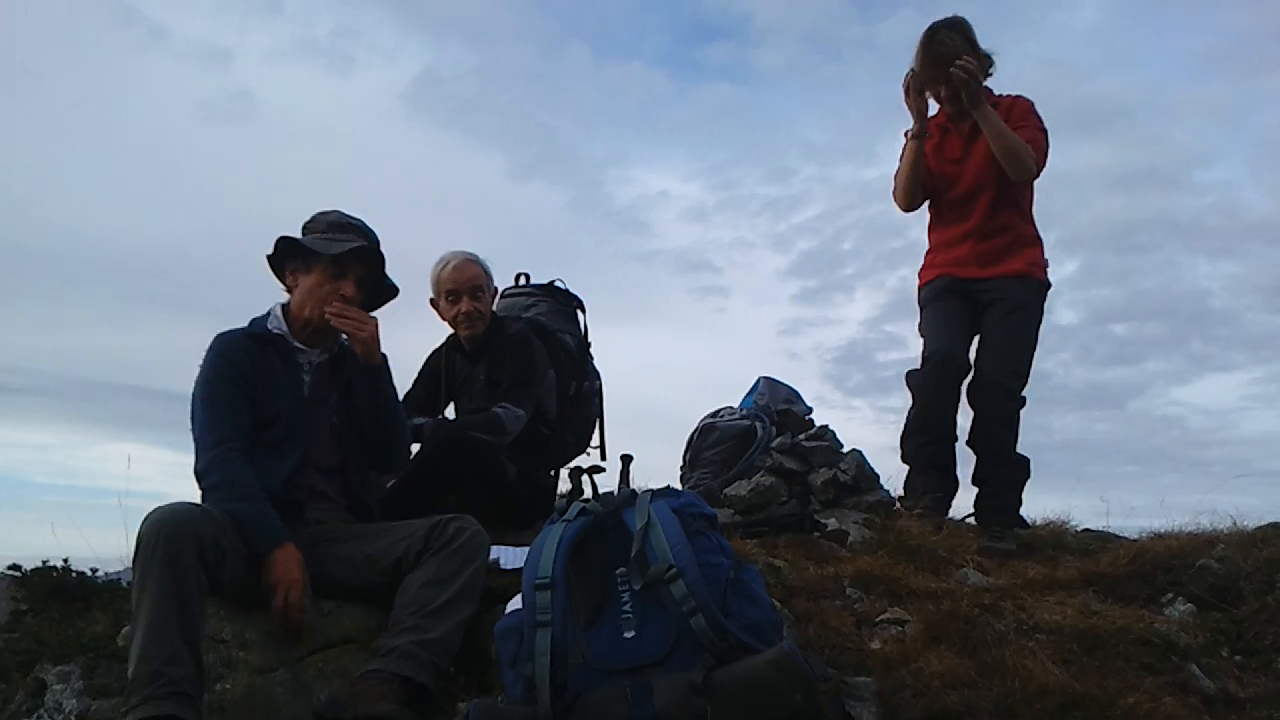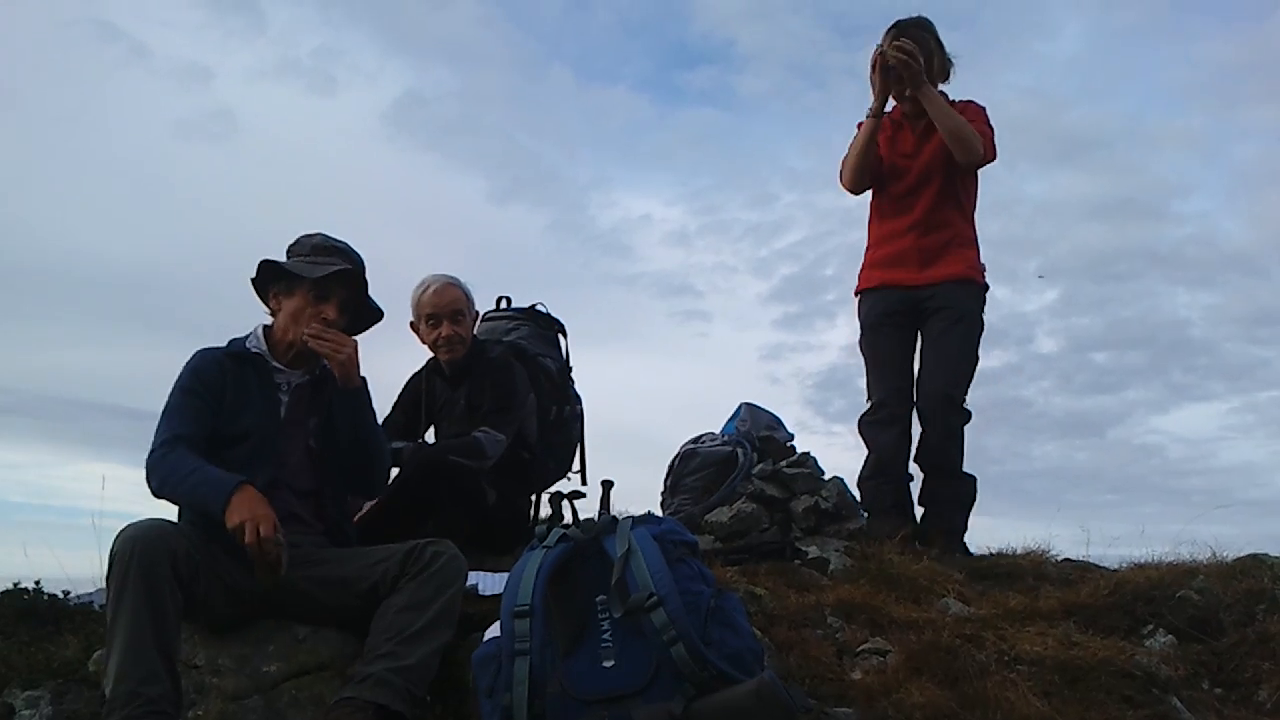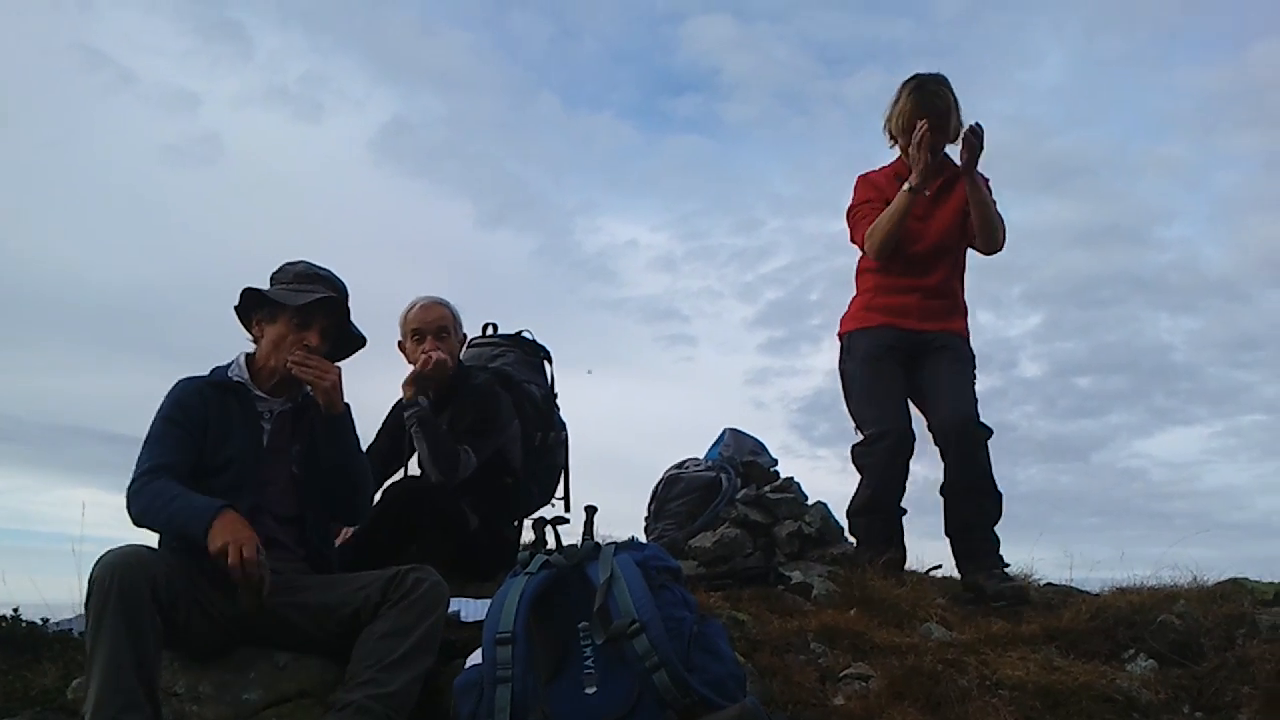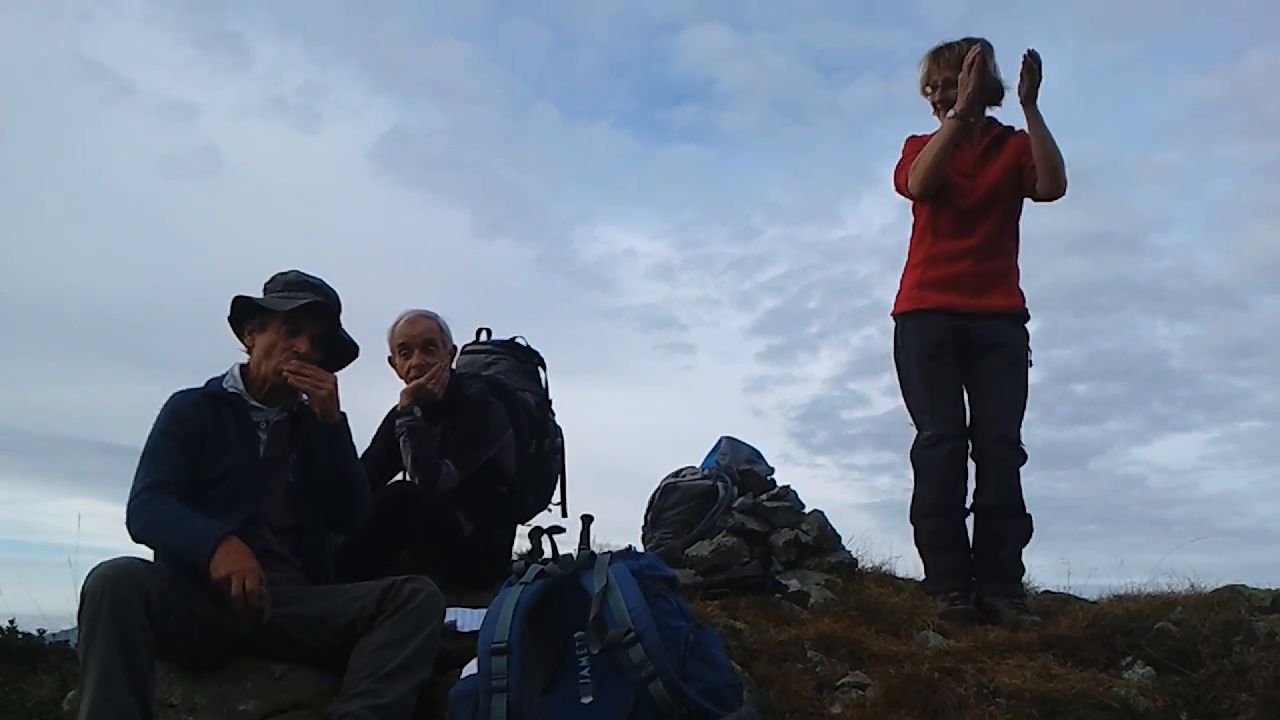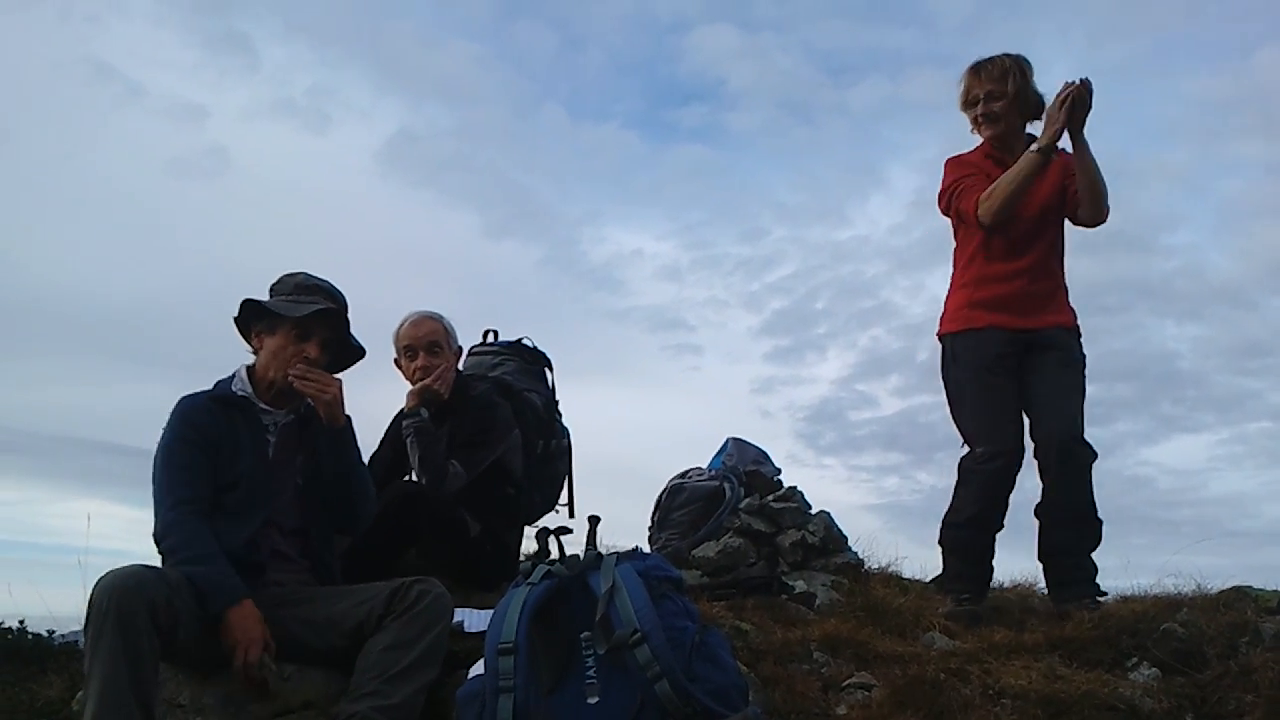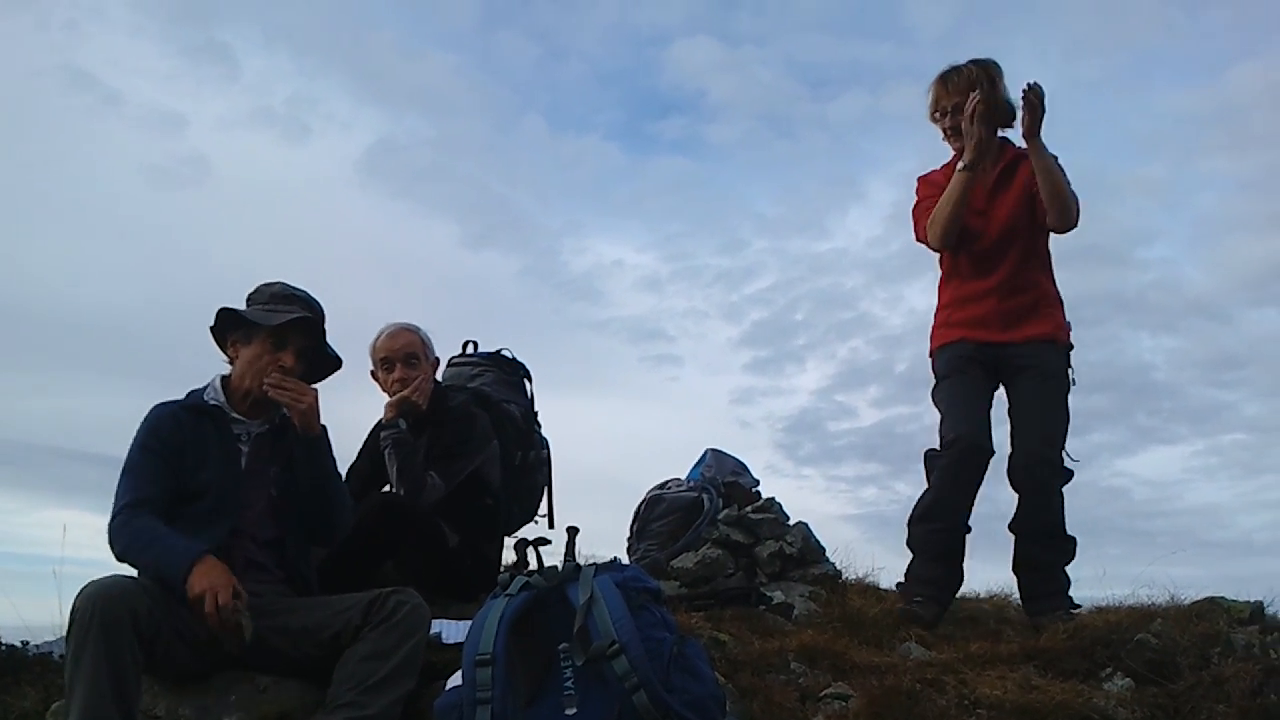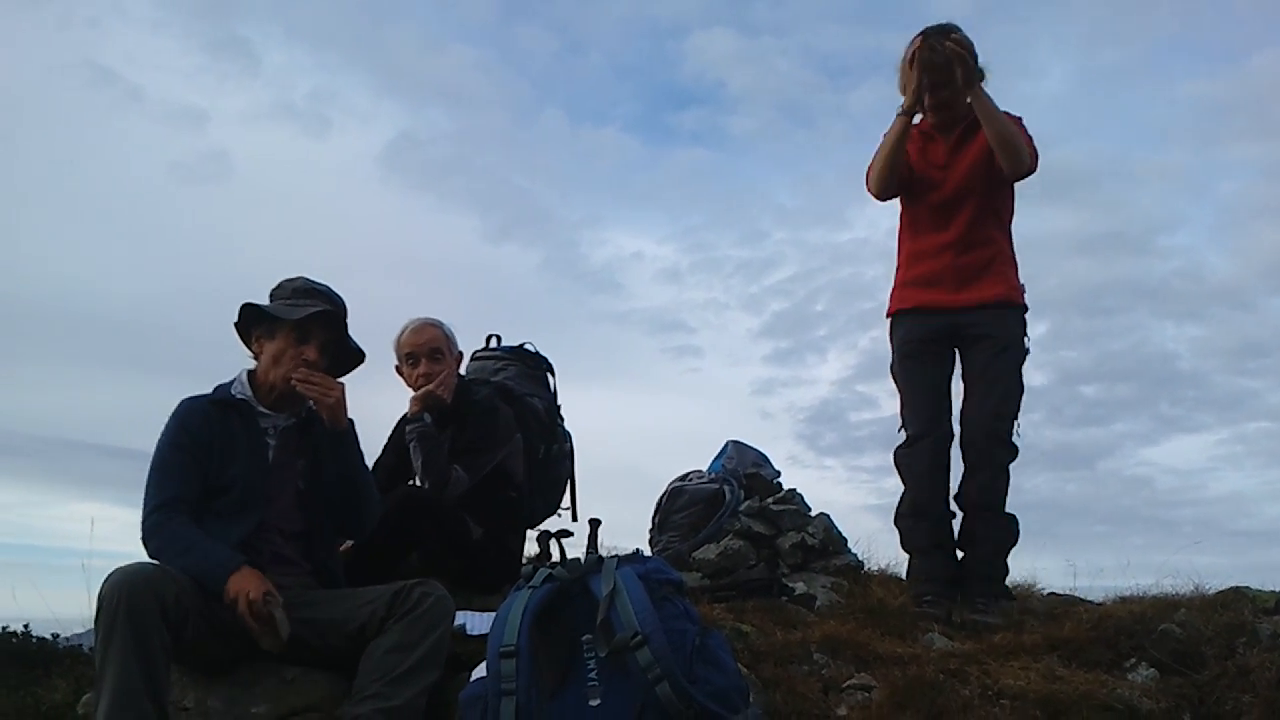
dt=0.5s
person 1, frame 1
left shoulder: (1014, 112)
right shoulder: (924, 136)
left elbow: (1025, 168)
right elbow: (906, 200)
left wrist: (979, 105)
right wrist: (918, 124)
left hip: (1013, 277)
right hip: (947, 278)
left knee: (996, 388)
right knee: (940, 364)
left ankle: (999, 516)
right ankle: (927, 494)
person 1, frame 2
left shoulder: (963, 116)
right shoulder: (876, 130)
left elbow: (975, 153)
right elbow: (852, 181)
left wrist: (927, 91)
right wrist: (878, 106)
left hip: (952, 283)
right hip: (885, 285)
left knee: (940, 400)
right knee: (889, 405)
left ankle: (941, 534)
right ankle: (888, 533)
person 1, frame 3
left shoulder: (967, 186)
right shoulder: (874, 185)
left elbow: (991, 242)
right elbow: (876, 246)
left wrist: (968, 173)
right wrist: (914, 181)
left hip: (942, 335)
right hip: (873, 331)
left knee: (961, 427)
right knee: (887, 438)
left ankle: (980, 563)
right ankle: (878, 562)
person 1, frame 4
left shoulder: (1015, 146)
right shoulder: (922, 146)
left elbow: (1053, 187)
right elbow: (919, 187)
left wrist: (1030, 107)
right wrist: (959, 116)
left hip: (998, 315)
right hip: (927, 312)
left knee: (999, 443)
right knee: (942, 439)
left ankle: (999, 582)
right ankle: (949, 580)
person 1, frame 5
left shoulder: (1061, 166)
right shoulder: (962, 168)
left elbow: (1094, 214)
right elbow: (990, 211)
left wrist: (1075, 137)
right wrist: (1043, 143)
left hip: (1049, 330)
right hip: (977, 329)
left knee: (1065, 445)
right knee: (995, 451)
left ankle: (1073, 584)
right ankle: (964, 583)
person 1, frame 6
left shoulder: (1033, 166)
right shoulder: (934, 184)
left elbow: (1064, 219)
right elbow: (940, 237)
left wrist: (1035, 141)
right wrist: (972, 159)
left hip: (1035, 339)
right hip: (962, 340)
left knee: (1038, 462)
right knee: (962, 446)
left ankle: (1046, 595)
right ankle: (928, 587)
person 1, frame 7
left shoulder: (998, 128)
right shoulder: (903, 143)
left elbow: (1021, 165)
right elbow: (879, 186)
left wrist: (973, 91)
right wrist: (910, 106)
left hip: (993, 305)
right hip: (919, 309)
left knee: (988, 434)
right knee: (927, 435)
left ankle: (982, 582)
right ankle: (932, 581)
person 2, frame 1
left shoulder: (357, 365)
right shoulder: (236, 350)
left elbow: (391, 460)
right elbow: (219, 460)
left wrist: (372, 363)
right wrist: (276, 546)
left hip: (339, 542)
right hip: (250, 541)
left knee: (462, 536)
right knee: (172, 524)
person 2, frame 2
left shoulder: (337, 389)
right shoulder: (214, 369)
left elbow: (368, 484)
right elbow: (166, 462)
left wrist: (351, 386)
right wrist: (233, 490)
left hip: (314, 565)
right hip: (222, 556)
left knee: (439, 559)
right knee: (146, 542)
person 2, frame 3
left shoulder: (320, 415)
right shoulder: (196, 398)
left elbow: (352, 510)
right elbow: (147, 491)
left wrist: (334, 412)
right wrist: (214, 516)
left hip: (297, 592)
right hip: (204, 584)
left knee: (422, 586)
right knee: (125, 569)
person 2, frame 4
left shoulder: (316, 425)
right shoulder: (193, 410)
left elbow: (350, 520)
right elbow: (146, 510)
left wrist: (331, 422)
right wrist: (219, 543)
left hip: (292, 603)
right hip: (199, 597)
left knee: (417, 597)
right knee: (117, 581)
person 2, frame 5
left shoulder: (323, 428)
right shoulder: (200, 413)
left elbow: (356, 523)
right elbow: (177, 523)
left wrist: (336, 426)
right wrist: (233, 604)
left hip: (301, 604)
right hip: (210, 603)
left knee: (425, 598)
right knee: (125, 590)
person 2, frame 6
left shoulder: (298, 438)
right shoulder: (172, 423)
left elbow: (332, 533)
right elbow: (129, 523)
left wrist: (311, 436)
right wrist: (194, 561)
left hip: (278, 614)
right hip: (184, 609)
left knee: (402, 609)
right knee: (107, 600)
person 2, frame 7
left shoulder: (323, 432)
right shoulder: (200, 416)
left elbow: (359, 526)
right elbow: (162, 523)
left wrist: (339, 429)
right wrist: (230, 573)
left hip: (304, 606)
right hip: (213, 601)
left knee: (427, 600)
right knee: (134, 586)
person 3, frame 1
left shoulder: (521, 346)
right shoulder: (445, 356)
left elbow: (504, 426)
right elbow: (404, 419)
left wrist: (416, 427)
left hip: (525, 492)
right hip: (473, 487)
left knee: (450, 441)
person 3, frame 2
left shoulder: (502, 370)
right shoulder: (425, 380)
left elbow: (483, 451)
left wrist: (394, 452)
left hip: (503, 516)
right hip: (451, 512)
left knee: (429, 465)
person 3, frame 3
left shoulder: (486, 397)
right shoulder: (413, 402)
left elbow: (447, 473)
right elbow: (367, 473)
left wrist: (415, 400)
left hip: (486, 543)
right hip: (434, 536)
left knee: (410, 492)
person 3, frame 4
left shoulder: (480, 407)
right shoulder: (405, 415)
left elbow: (430, 484)
left wrist: (409, 412)
left hip: (479, 554)
right hip: (429, 545)
left knee: (402, 497)
person 3, frame 5
left shoulder: (487, 407)
right shoulder: (412, 415)
left elbow: (438, 486)
right elbow: (370, 488)
left wrist: (416, 414)
left hip: (487, 554)
right hip: (436, 545)
left knee: (408, 497)
person 3, frame 6
left shoulder: (464, 417)
right shoulder: (391, 426)
left elbow: (416, 497)
right elbow: (349, 500)
left wrist: (394, 425)
left hip: (464, 565)
right hip: (415, 557)
left knee: (387, 508)
person 3, frame 7
left shoulder: (488, 411)
right shoulder: (415, 420)
left elbow: (442, 490)
left wrist: (420, 420)
left hip: (489, 556)
right hip: (439, 550)
left knee: (411, 501)
